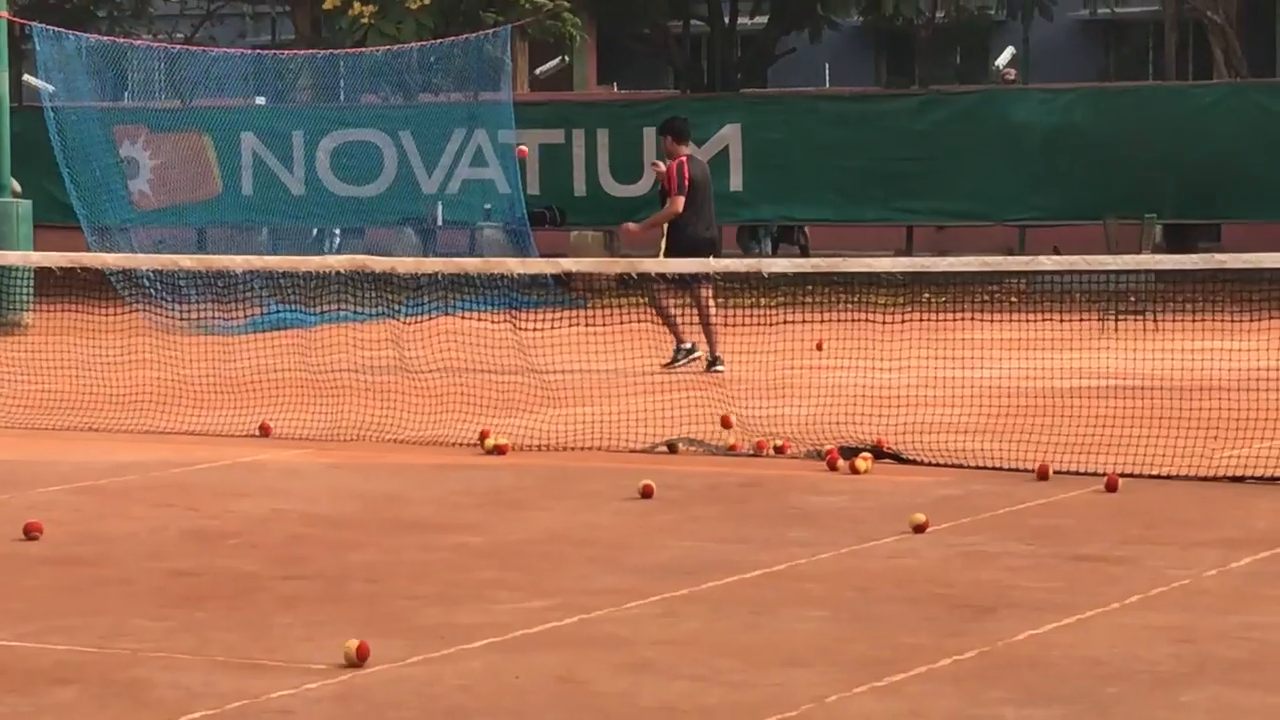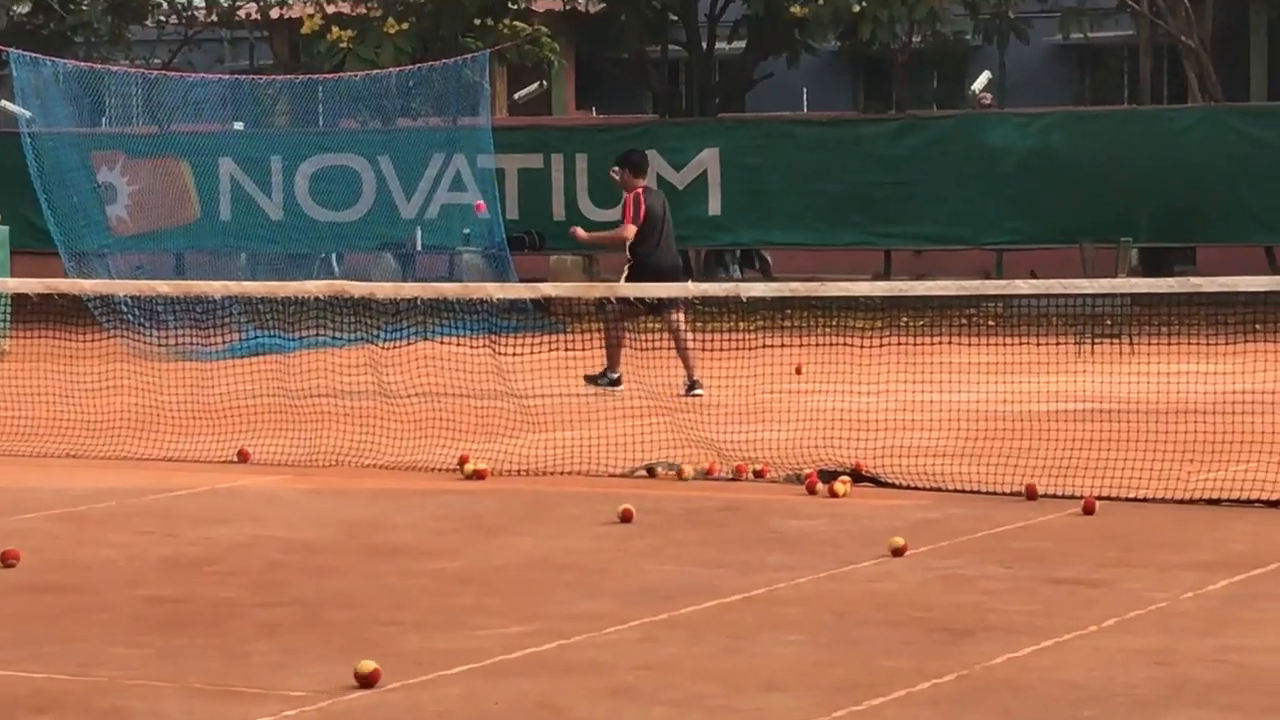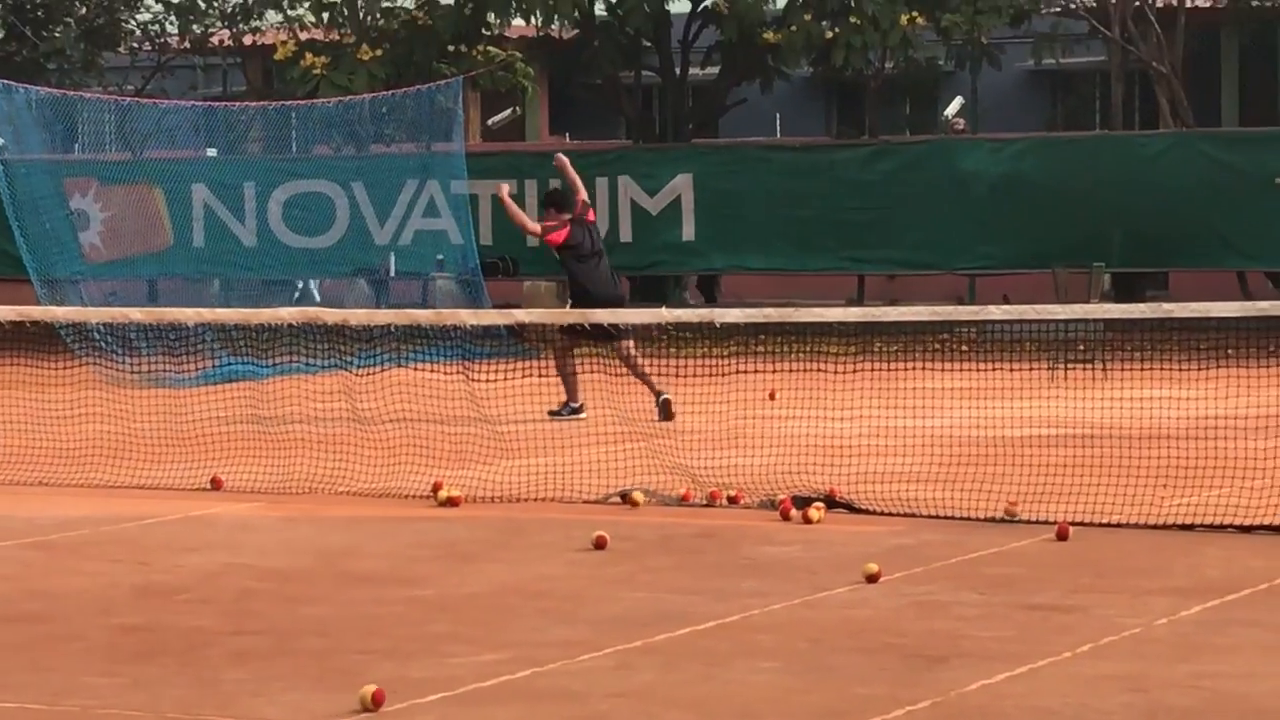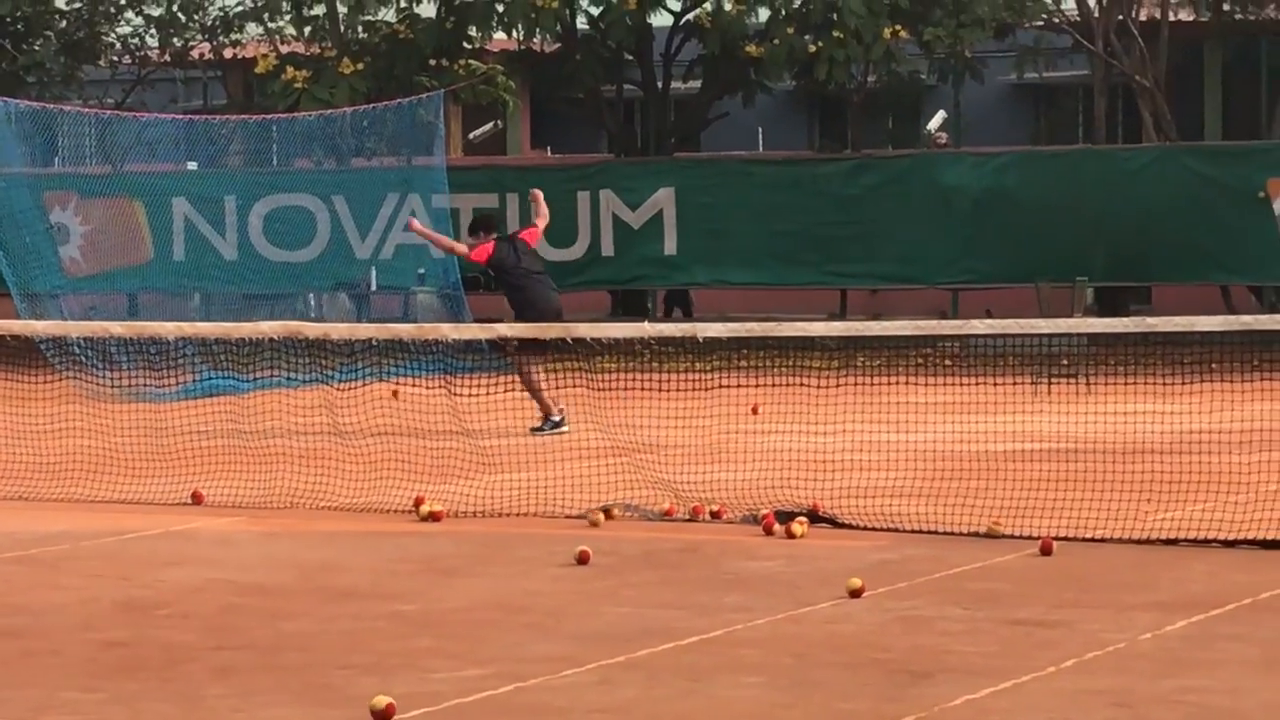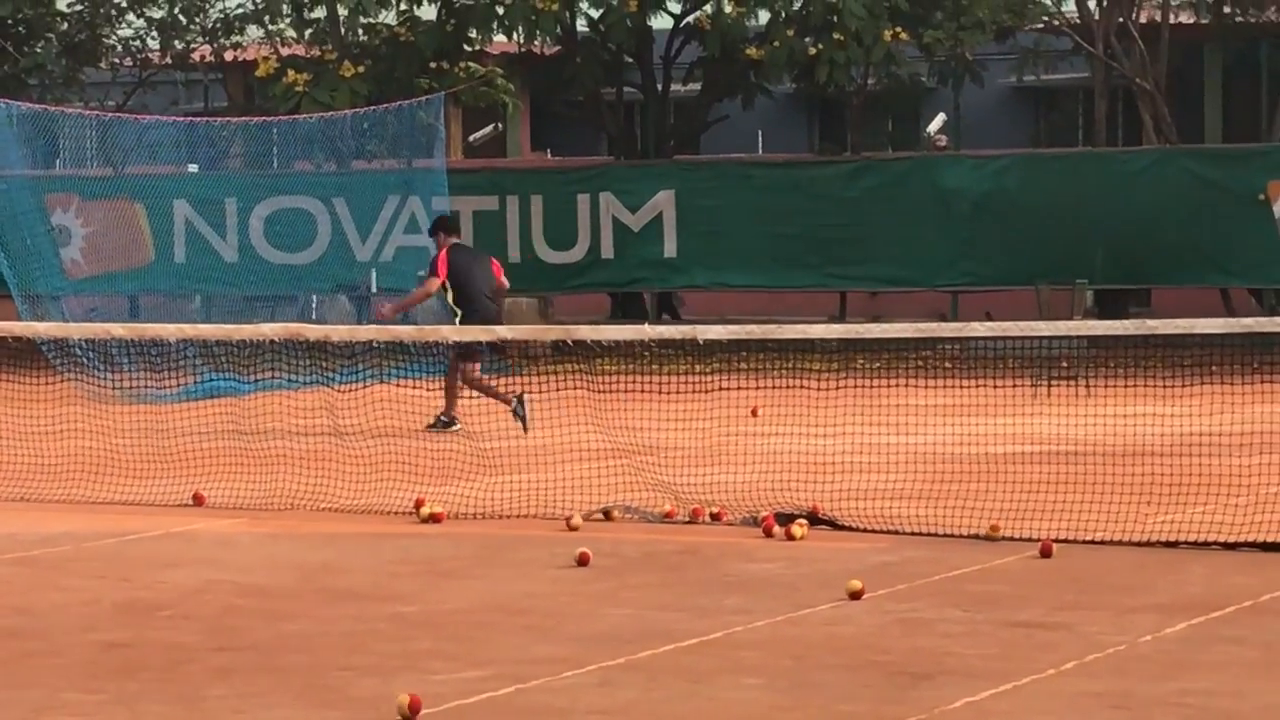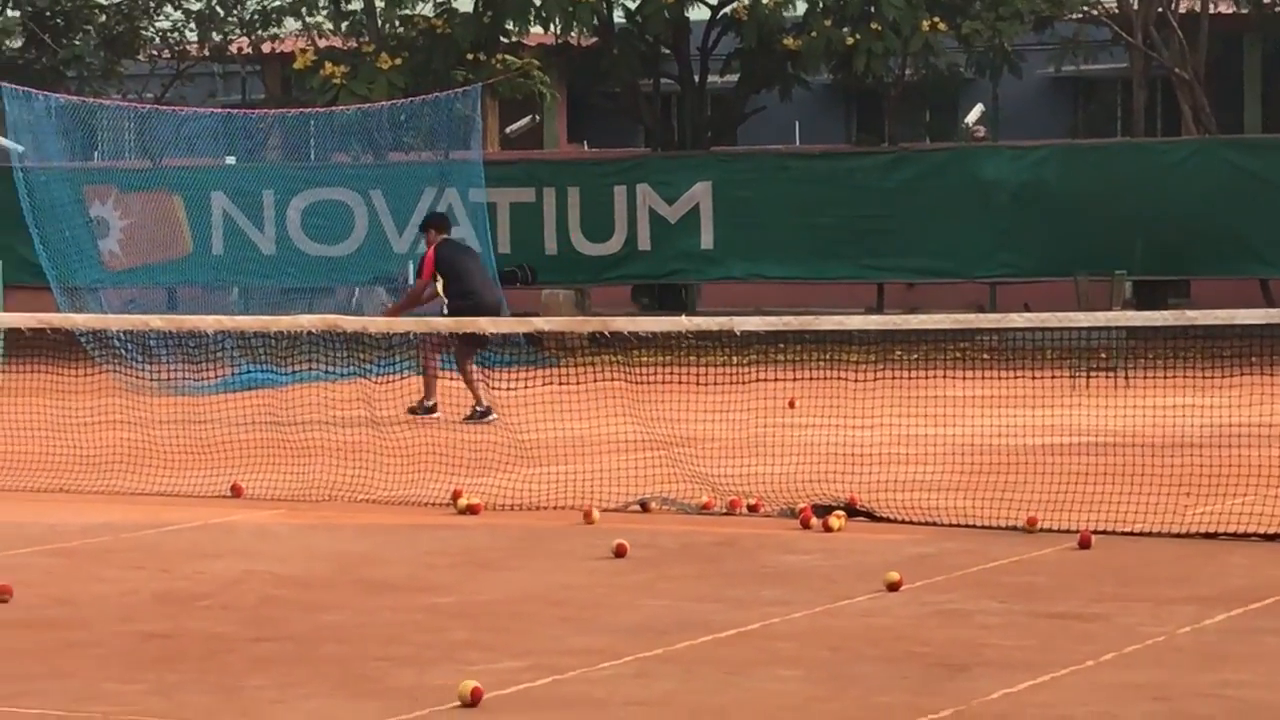
dt=0.2s
person 1, frame 1
left shoulder: (677, 166)
right shoulder: (700, 164)
left elbow: (676, 208)
left wrist: (640, 227)
left hip: (683, 243)
right hip: (706, 241)
left knee: (659, 294)
right knee: (704, 298)
left ankle: (685, 346)
right ankle: (714, 356)
person 1, frame 2
left shoulder: (634, 198)
right shoulder: (656, 195)
left elbow: (626, 234)
left wrist: (586, 237)
right wrist: (627, 191)
left hip: (646, 271)
right hip: (671, 270)
left knee: (613, 314)
right knee: (677, 325)
left ankle: (612, 374)
right ankle: (693, 380)
person 1, frame 3
left shoulder: (562, 232)
right shoulder: (587, 221)
left elbow: (529, 226)
right elbow: (582, 196)
left wrist: (505, 198)
right wrist: (568, 167)
left hip: (589, 302)
right hip: (614, 298)
left knee: (563, 346)
right knee: (628, 353)
left ankle: (574, 404)
right ankle: (658, 394)
person 1, frame 4
left shoulder: (491, 249)
right shoulder: (522, 239)
left elbow: (457, 248)
right elbow: (543, 218)
left wrist: (419, 229)
right wrist: (539, 200)
left hip: (534, 312)
right hip: (553, 306)
left knee: (525, 366)
right knee: (526, 363)
left ankle: (554, 417)
right ankle: (549, 410)
person 1, frame 5
left shoulder: (444, 256)
right shoulder: (480, 256)
left elbow: (428, 290)
right elbow: (504, 286)
left wrist: (394, 309)
left hip: (474, 317)
right hip: (492, 316)
left knee: (469, 375)
right knee: (455, 361)
left ankle: (515, 402)
right ankle: (448, 417)
person 1, frame 6
left shoulder: (433, 253)
right shoulder: (466, 251)
left elbow: (417, 292)
left wrist: (391, 312)
right wrist: (419, 302)
left hip: (470, 305)
right hip: (493, 305)
left knee: (430, 342)
right knee: (464, 355)
left ankle: (429, 403)
right ankle: (482, 407)
